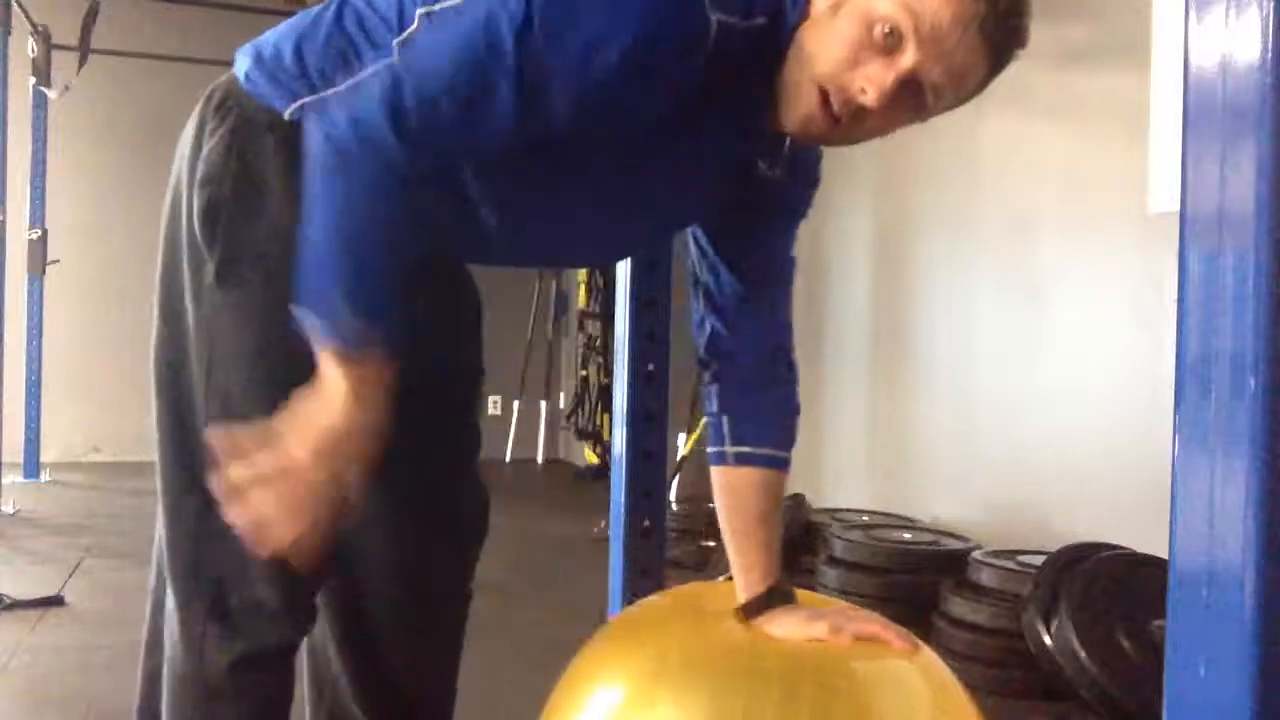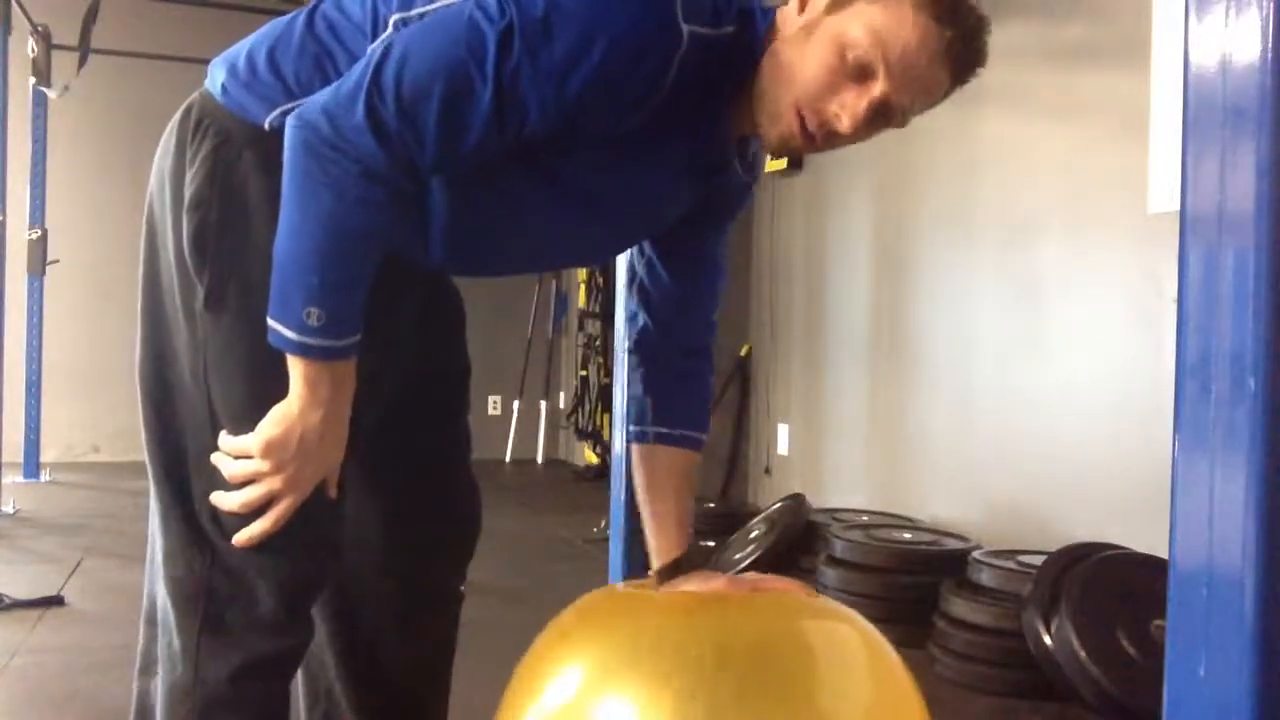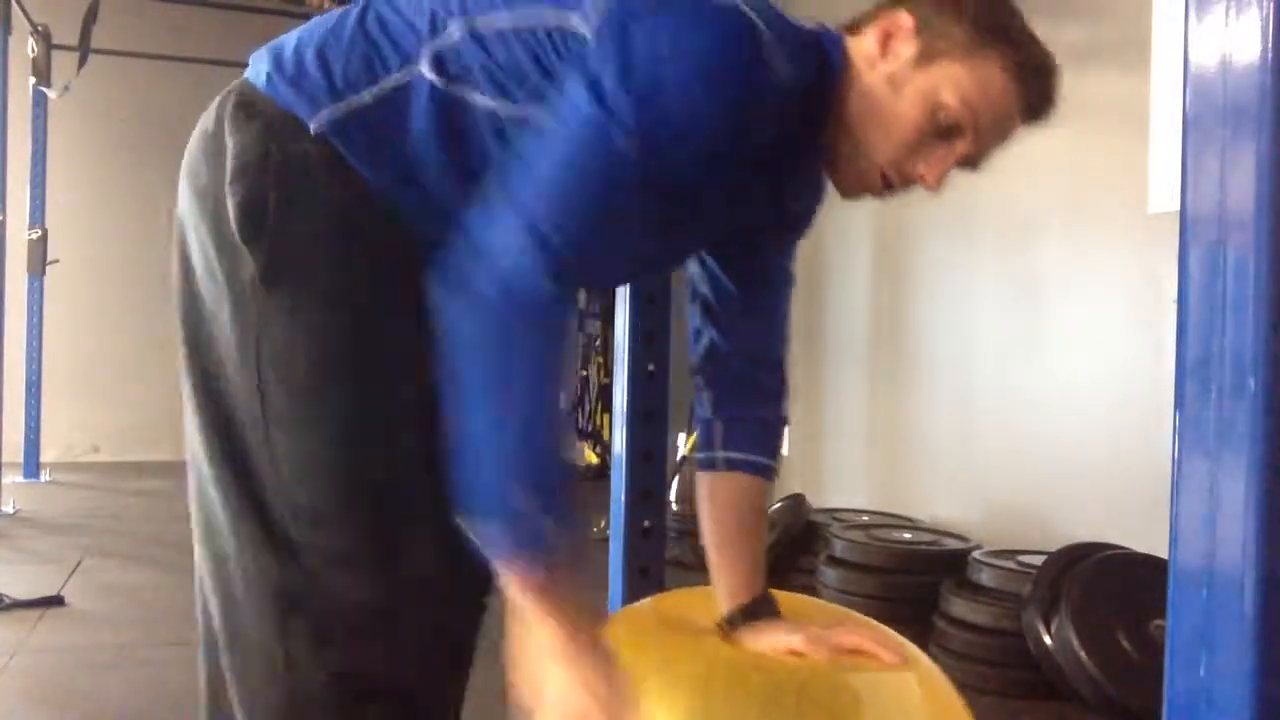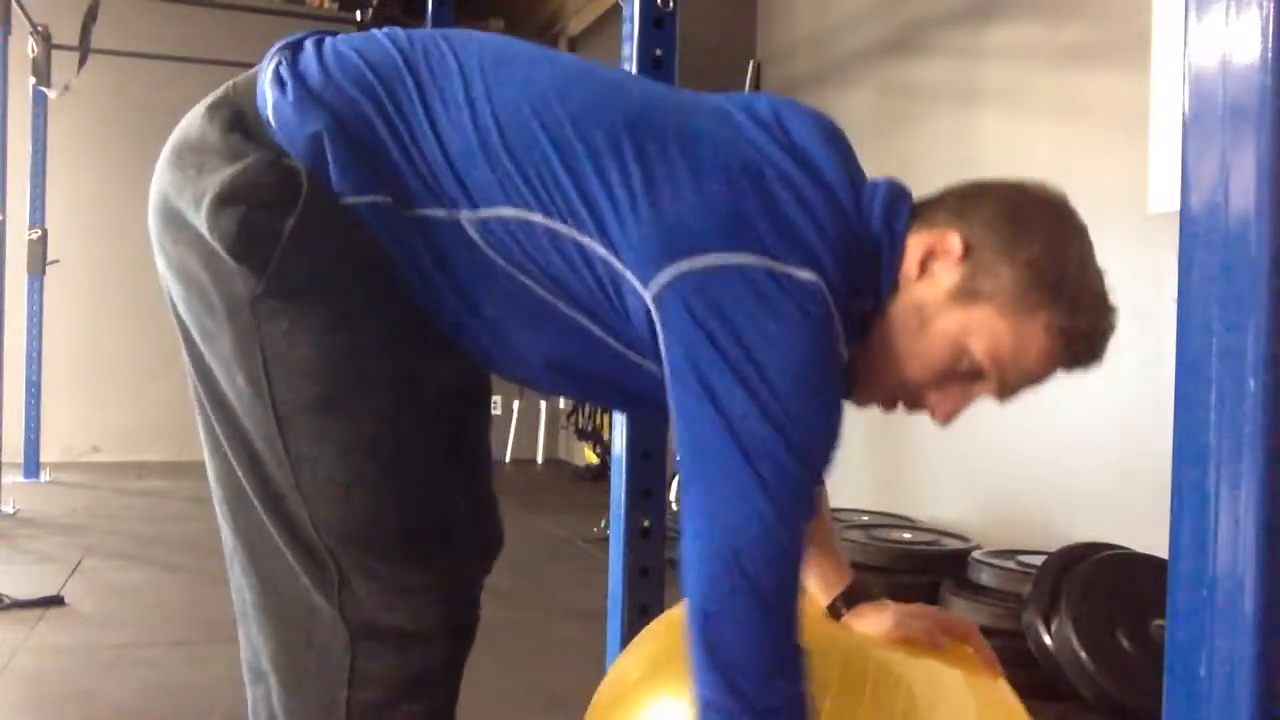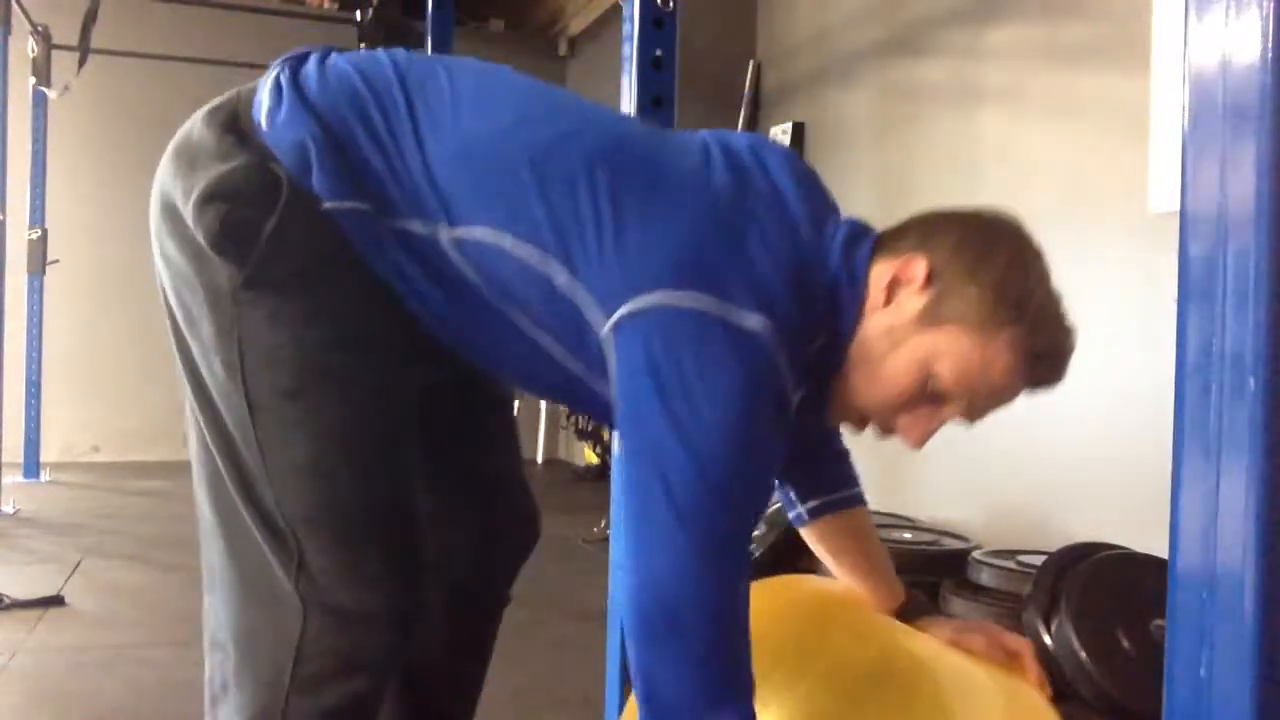
dt=1s
person 1, frame 1
left shoulder: (776, 167)
left elbow: (746, 358)
right elbow: (374, 131)
left wrist: (761, 598)
right wrist: (351, 395)
left hip: (410, 234)
right hip: (282, 156)
left knee: (418, 544)
right knee: (254, 561)
person 1, frame 2
left shoulder: (725, 162)
left elbow: (672, 345)
right elbow: (344, 137)
left wrist: (671, 568)
right wrist: (319, 401)
left hip: (386, 244)
right hip: (258, 165)
left knee: (415, 543)
right knee: (253, 560)
person 1, frame 3
left shoulder: (781, 172)
left elbow: (741, 380)
right elbow: (505, 292)
left wrist: (746, 610)
right wrist: (548, 610)
left hip: (400, 223)
right hip: (286, 166)
left knee: (440, 557)
right knee: (331, 576)
person 1, frame 4
left shoulder: (828, 194)
right shoulder: (763, 308)
left elbow: (760, 454)
left wrist: (847, 601)
left hip: (386, 222)
right hip: (270, 186)
left knee: (440, 566)
right knee: (377, 607)
person 1, frame 5
left shoulder: (807, 235)
right shoulder: (713, 347)
left elbow: (799, 432)
left wrist: (909, 618)
left hip: (387, 220)
right hip: (263, 191)
left knee: (477, 540)
right knee: (336, 594)
